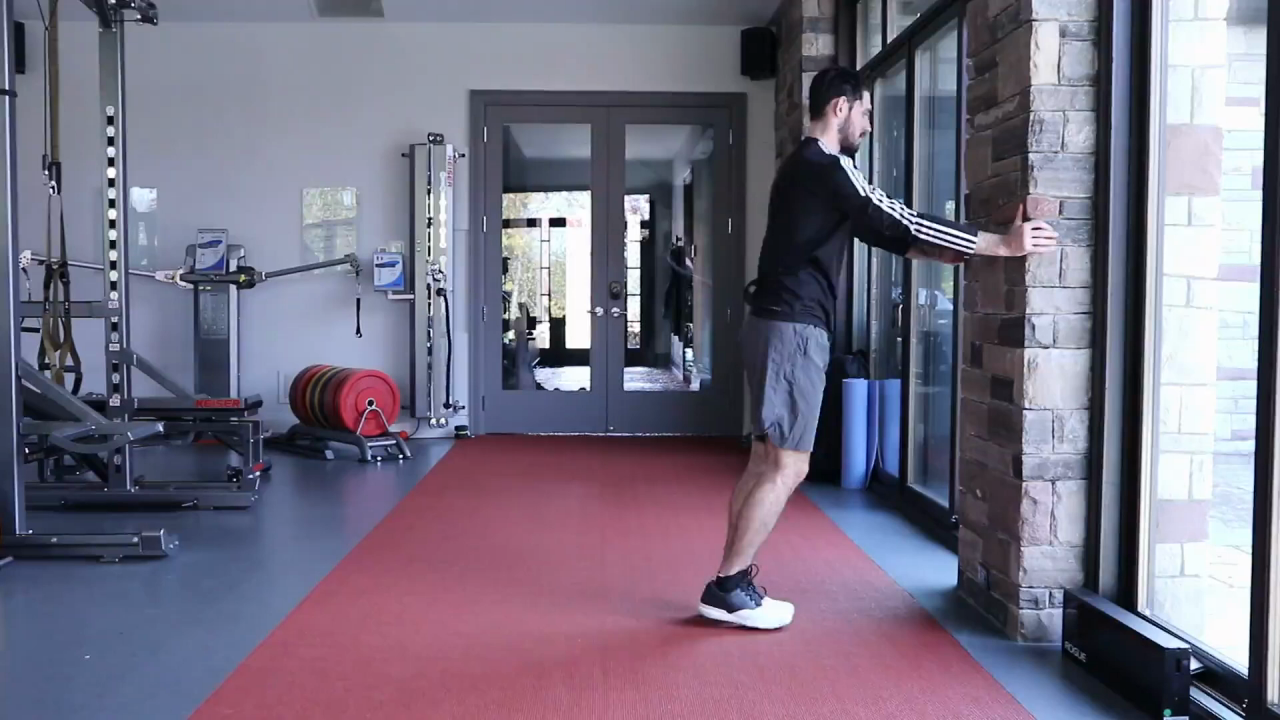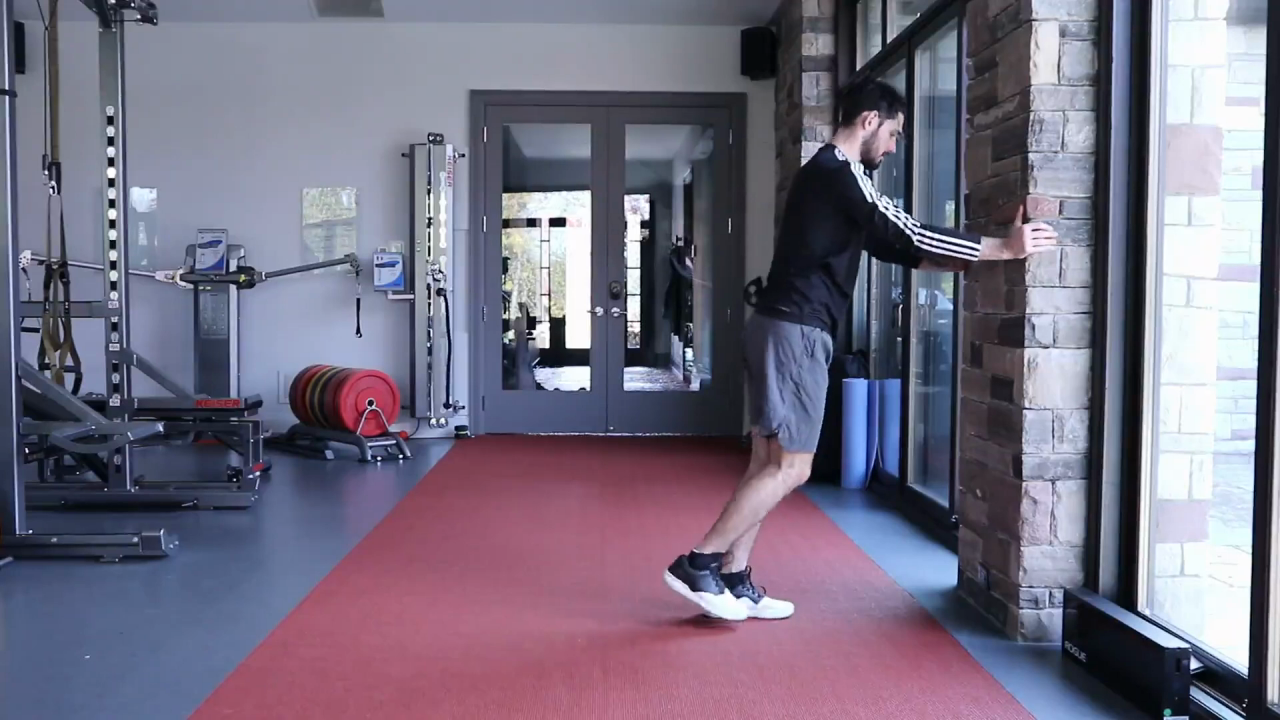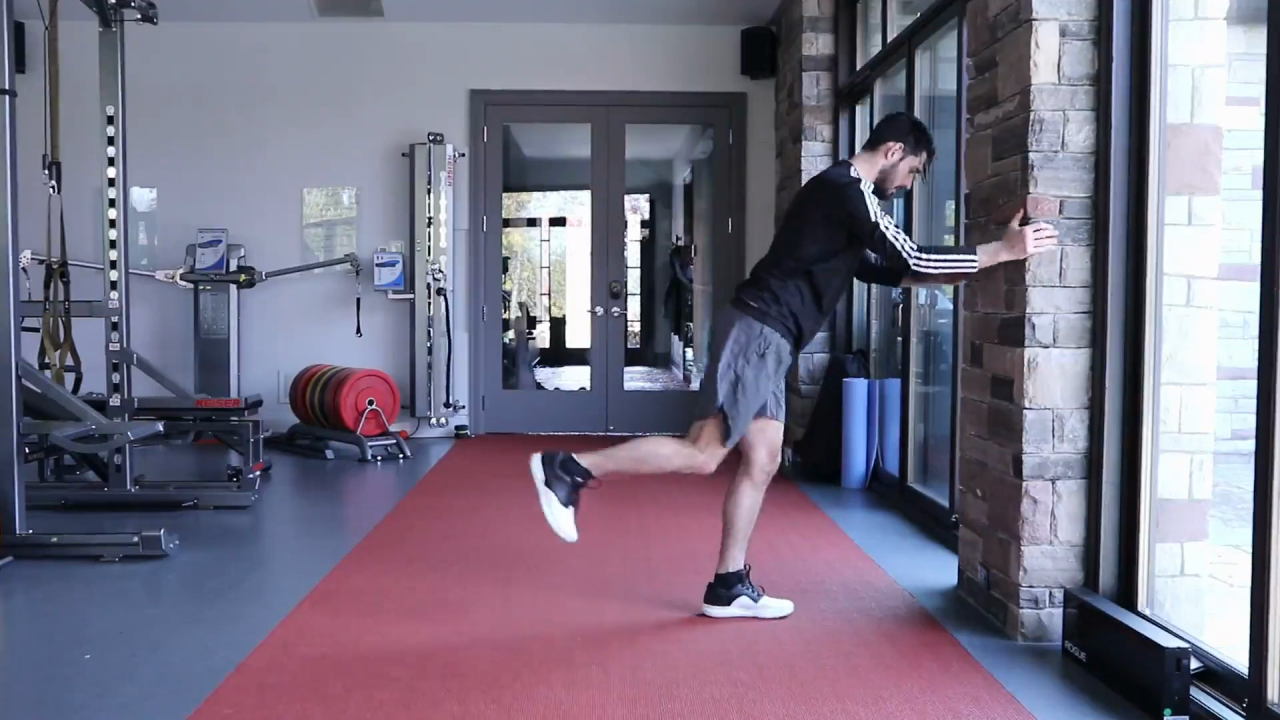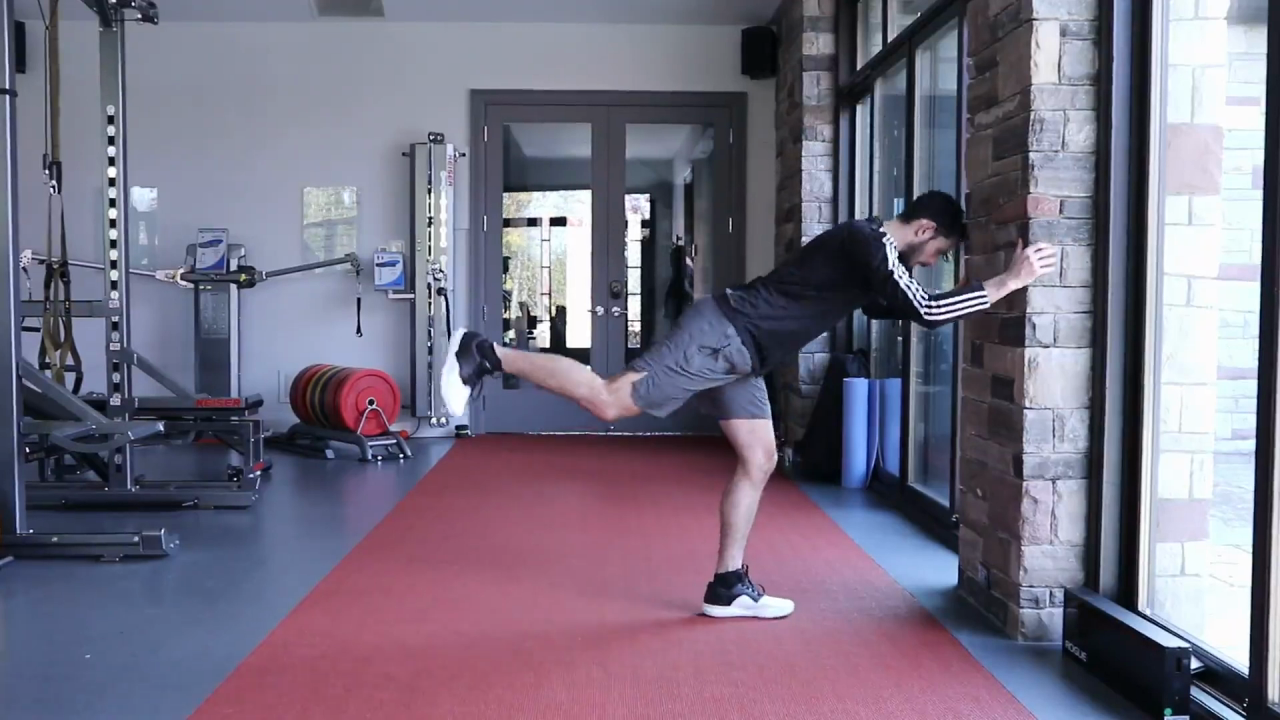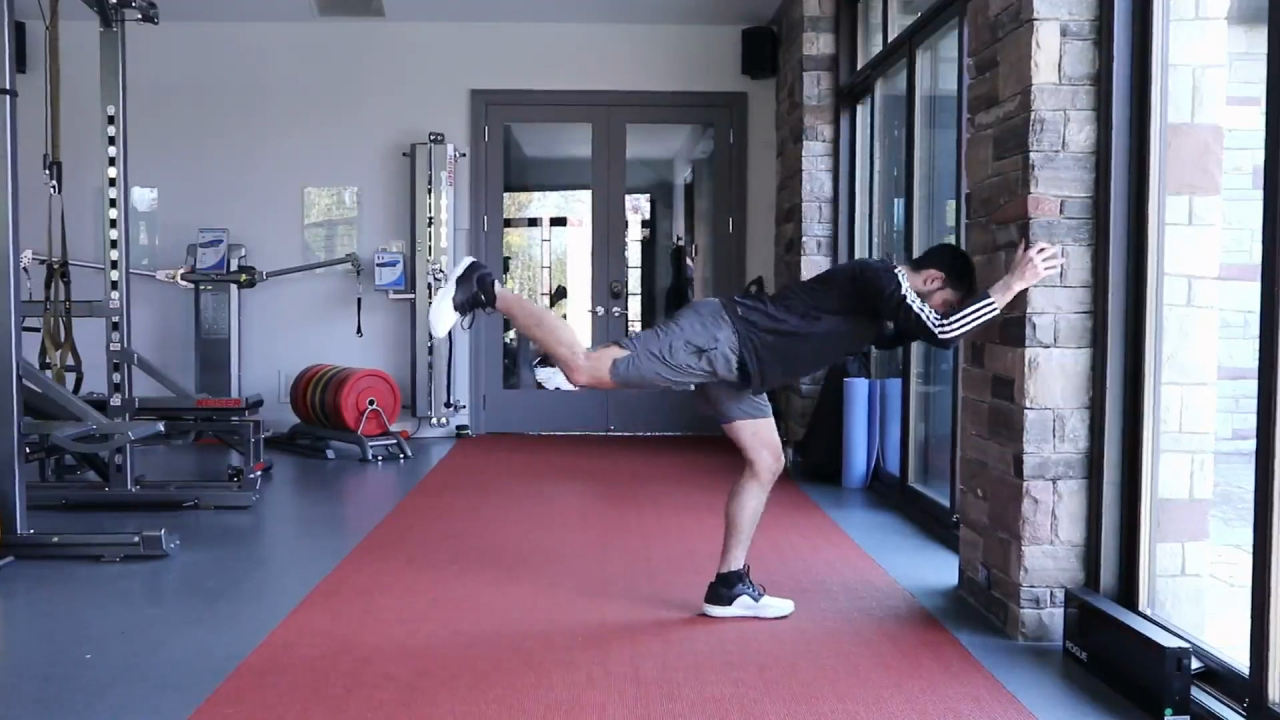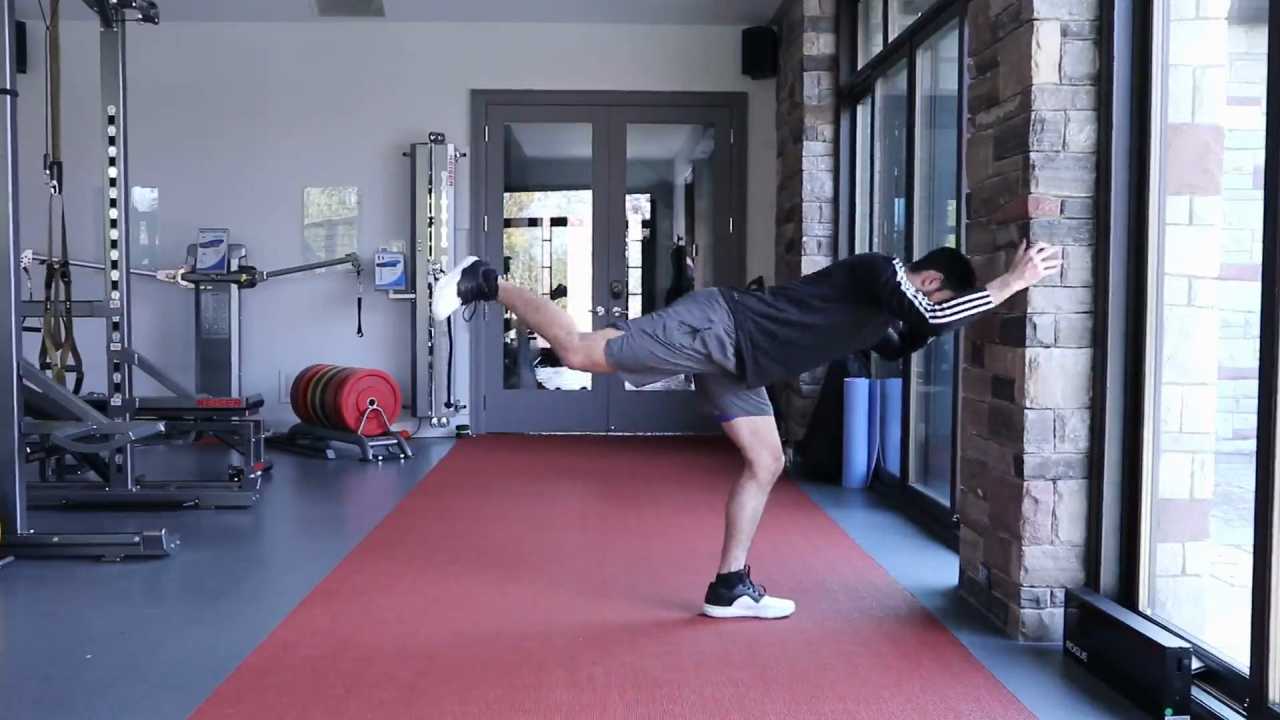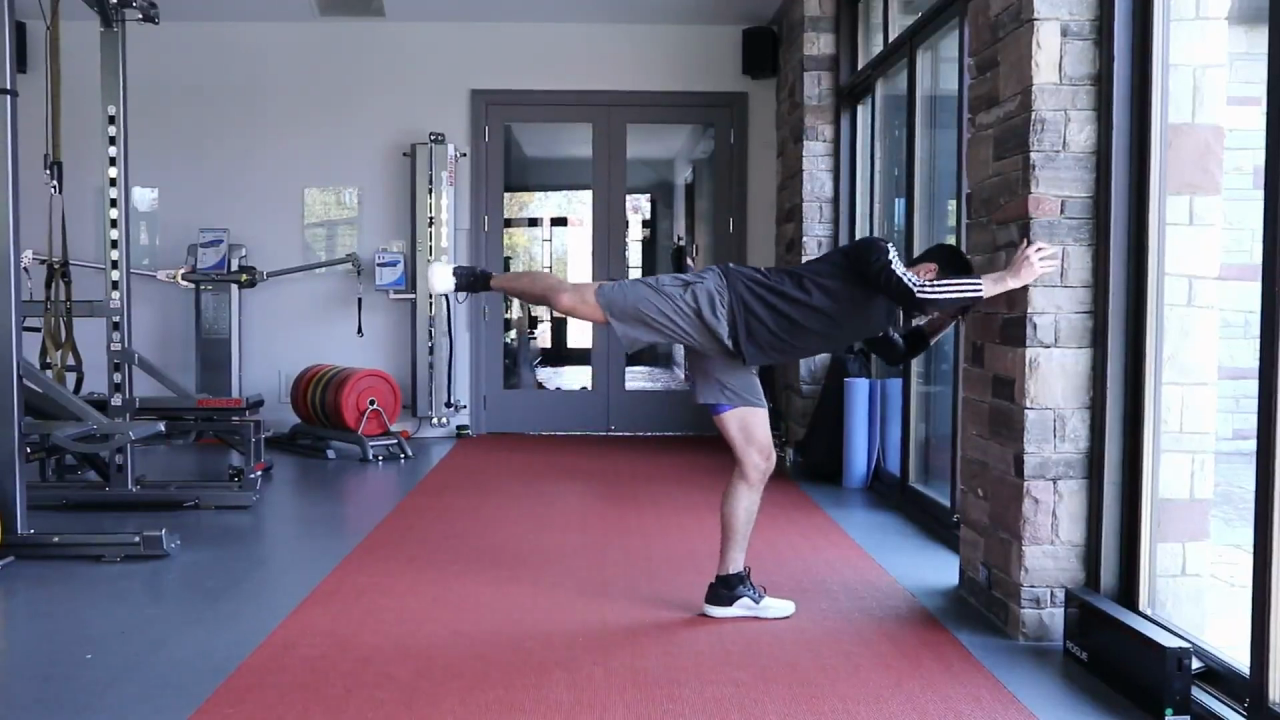
dt=0.3s
person 1, frame 1
left shoulder: (810, 167)
right shoulder: (825, 166)
left elbow: (887, 235)
right elbow: (904, 224)
left wrist: (962, 252)
right wrist: (1002, 244)
left hip: (783, 326)
right hip: (792, 329)
left knee: (767, 460)
right knee: (788, 466)
left ankle: (734, 583)
right ankle: (726, 587)
person 1, frame 2
left shoulder: (830, 175)
right shoulder: (838, 172)
left elbow: (890, 246)
right elbow: (909, 235)
left wrist: (969, 260)
right wrist: (1002, 248)
left hip: (785, 329)
right hip: (795, 332)
left knee: (768, 462)
right knee: (790, 467)
left ankle: (731, 579)
right ankle: (697, 564)
person 1, frame 3
left shoulder: (847, 191)
right shoulder: (848, 188)
left elbow: (881, 267)
right elbow: (911, 261)
left wrist: (986, 255)
right wrist: (1001, 251)
left hip: (768, 337)
right hip: (757, 333)
left knee: (761, 461)
right knee: (703, 453)
left ankle: (729, 588)
right ankle: (571, 471)
person 1, frame 4
left shoulder: (868, 248)
right shoulder: (871, 242)
left elbow: (893, 306)
right elbow: (923, 309)
left wrist: (978, 292)
right wrist: (1009, 280)
left hip: (735, 349)
right hip: (719, 337)
left knee: (759, 461)
right knee: (609, 400)
left ankle: (727, 585)
right ankle: (485, 355)
person 1, frame 5
left shoulder: (882, 304)
right shoulder: (884, 278)
left elbow: (907, 333)
right elbow: (940, 332)
right wrist: (1014, 283)
left hip: (730, 363)
right hip: (713, 339)
left knee: (767, 463)
right knee: (585, 368)
left ankle: (729, 587)
right ankle: (484, 289)
person 1, frame 6
left shoulder: (883, 309)
right shoulder: (881, 270)
left elbow: (909, 340)
right elbow: (933, 319)
right wrist: (1013, 281)
left hip: (730, 359)
right hip: (712, 327)
left knee: (766, 462)
right knee: (579, 349)
left ankle: (729, 586)
right ankle: (488, 284)
person 1, frame 7
left shoulder: (878, 309)
right shoulder: (876, 255)
left elbow: (901, 351)
right elbow: (919, 293)
left wrist: (948, 317)
right wrist: (1008, 279)
left hip: (729, 348)
right hip: (711, 303)
left knee: (757, 461)
right knee: (573, 299)
left ankle: (730, 586)
right ankle: (481, 278)
